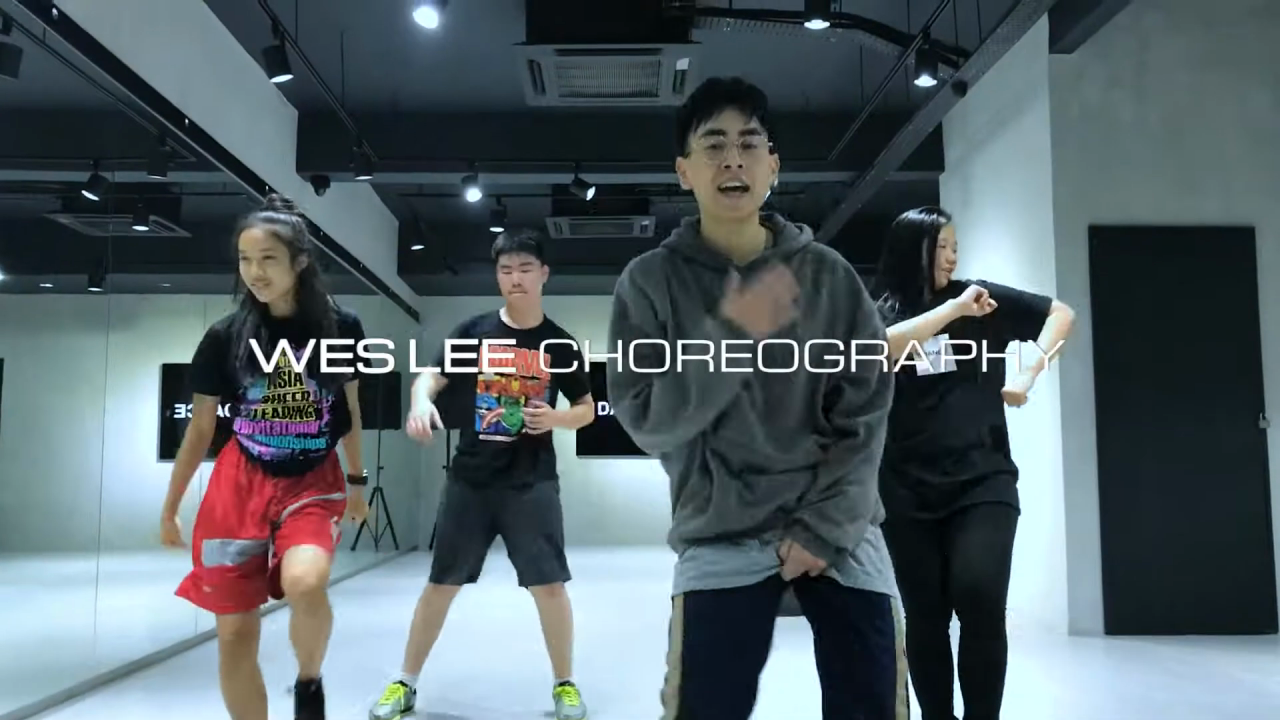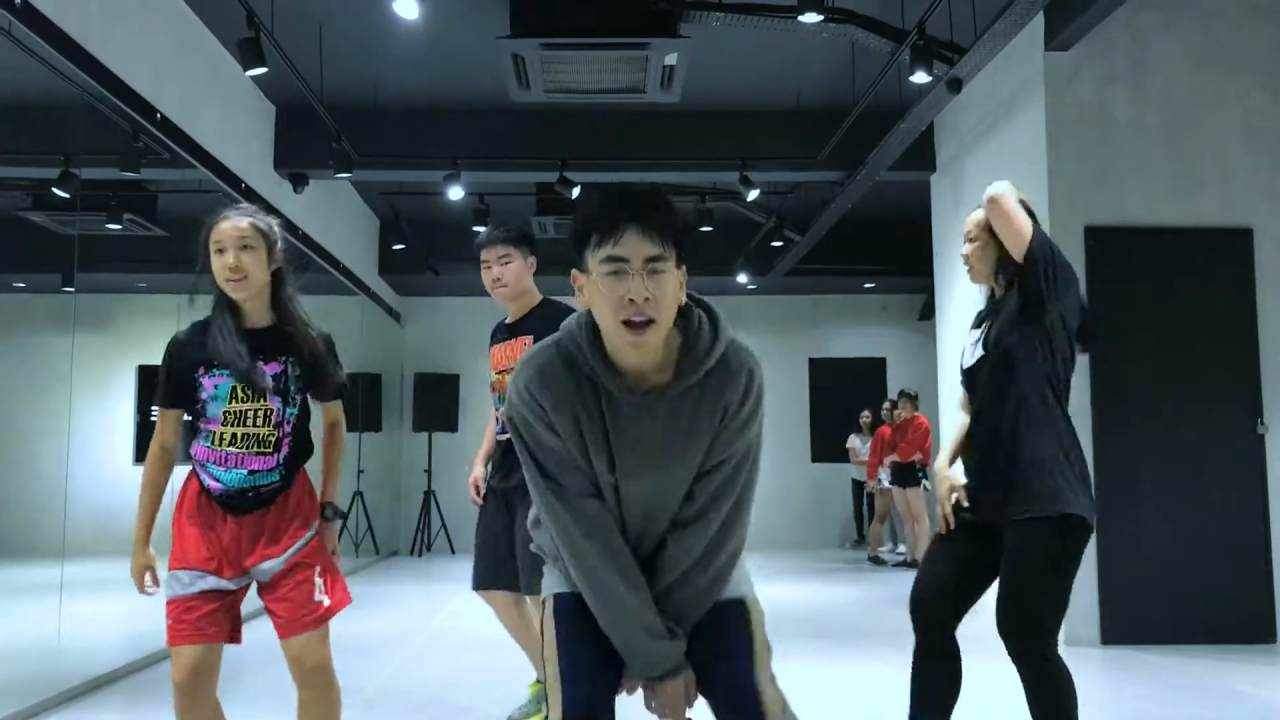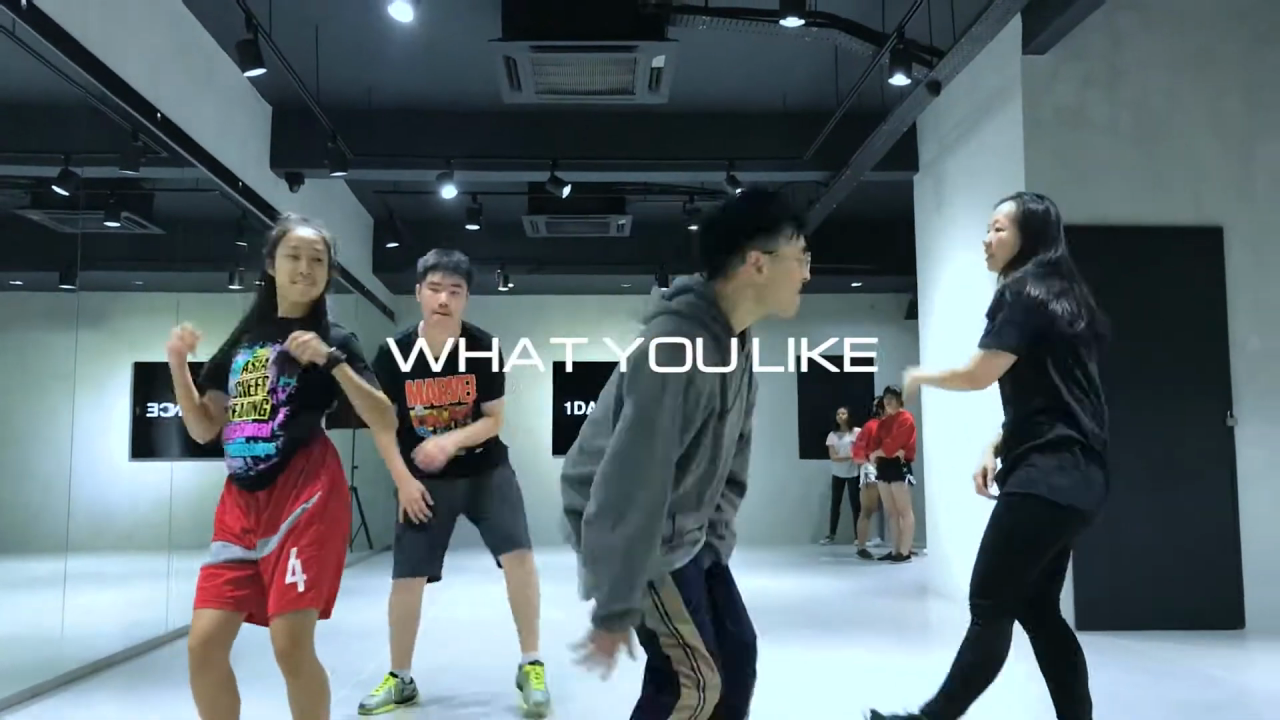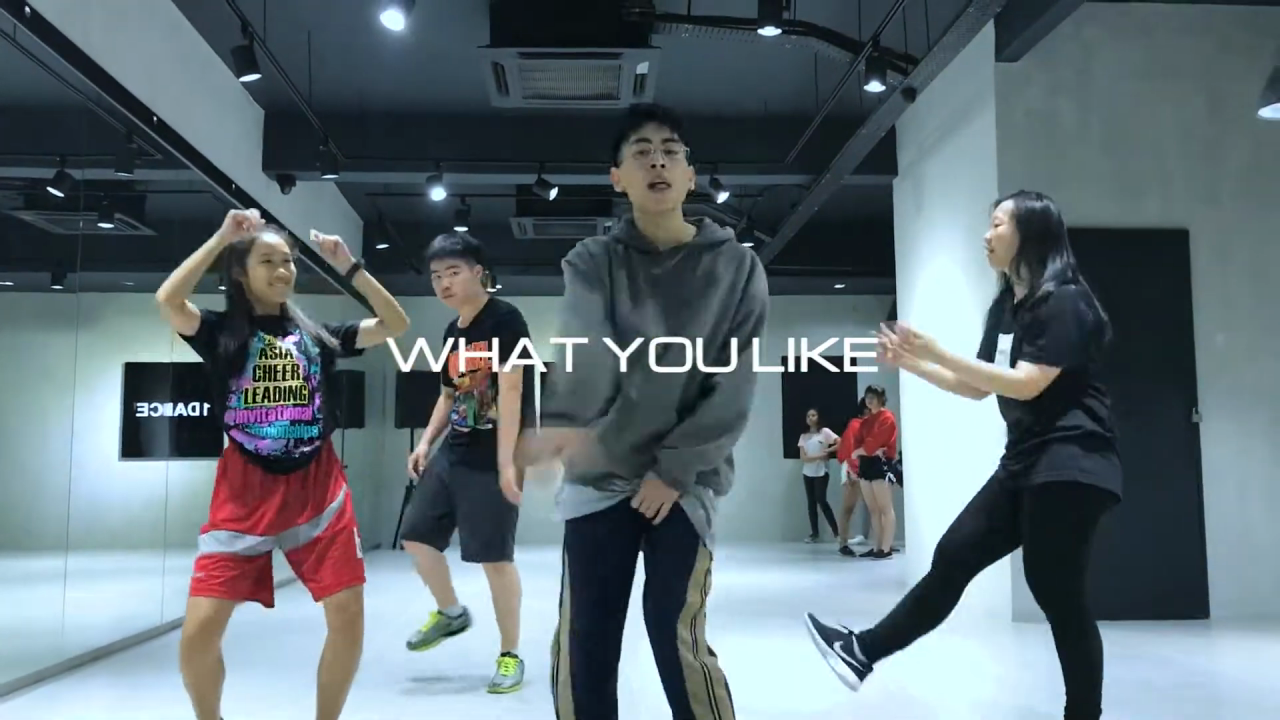
dt=0.7s
person 1, frame 1
left shoulder: (827, 275)
right shoulder: (651, 281)
left elbow: (866, 413)
right elbow: (651, 422)
left wrist: (823, 526)
right wrist: (729, 334)
left hip: (836, 527)
right hip: (722, 534)
person 1, frame 2
left shoulder: (733, 374)
right shoulder: (542, 382)
left elbow: (709, 526)
right elbow: (583, 535)
left wrist: (666, 640)
right wrist: (653, 657)
left hip: (699, 571)
right hip: (588, 572)
person 1, frame 3
left shoulder: (735, 339)
right shoulder: (675, 351)
right elbow: (631, 485)
left wrist: (720, 532)
right wrist: (614, 609)
left hip: (685, 529)
right hip: (636, 533)
left knee: (735, 651)
right knee: (697, 677)
person 1, frame 4
left shoulder: (736, 265)
right shoulder: (595, 260)
left elbow: (736, 383)
right elbow: (589, 345)
left wrist: (675, 471)
right wrist: (570, 422)
left hip: (680, 488)
right hip: (599, 484)
left knee: (680, 641)
right knee: (582, 649)
person 2, frame 1
left shoulder: (985, 301)
right shoulder: (885, 314)
left elbow: (1061, 312)
right elbow: (879, 349)
left wrist: (1030, 371)
right wrist: (953, 308)
left hip: (984, 481)
right hip: (909, 489)
left knee: (979, 599)
right knee: (926, 614)
person 2, frame 2
left shoulder: (1046, 282)
right shoulder: (987, 316)
left elbow: (1000, 198)
left wrist: (997, 200)
right wrist: (944, 465)
left hip: (1044, 496)
right hip: (984, 495)
left knee: (1027, 635)
right knee: (929, 610)
person 2, frame 3
left shoulder: (1023, 293)
right shoulder: (1055, 299)
left elbow: (984, 373)
left wrist: (924, 377)
right wrist: (994, 448)
left hip: (1049, 475)
right hip: (1066, 474)
left knee: (991, 599)
right knee: (1035, 606)
person 2, frame 4
left shoulder: (1063, 299)
right shoulder: (1005, 306)
left elbow: (1027, 384)
right elbow: (979, 387)
left wrist: (937, 352)
right wrist: (910, 362)
left hip: (1072, 464)
right hip: (1023, 462)
left knee: (1056, 593)
right knee: (952, 557)
right ankle: (864, 653)
person 3, frame 1
left shoulder: (342, 327)
right shoulder: (225, 337)
right elbow: (202, 427)
left wrist: (358, 482)
right wrist: (169, 509)
left hip: (317, 482)
right hip: (242, 483)
left knee: (306, 585)
right knee: (236, 636)
person 3, frame 2
left shoulder: (311, 345)
right shoulder: (189, 346)
left elbow: (335, 425)
right elbow: (164, 444)
left wrist: (329, 510)
right wrist: (141, 543)
left hip: (285, 514)
right hip: (207, 516)
left knee: (314, 666)
right knee: (189, 677)
person 3, frame 3
left shoulder: (333, 338)
right shoulder: (242, 339)
left elbow: (385, 420)
right elbow: (204, 429)
left wrist: (332, 360)
right wrist: (181, 367)
left hip: (306, 492)
right hip: (242, 499)
left knee: (292, 645)
right knee: (204, 645)
person 3, frame 4
left shoulder: (316, 333)
right shoulder: (220, 330)
left elbow: (396, 326)
right elbow: (168, 302)
left wrist: (350, 266)
right wrist: (222, 239)
left hip: (316, 483)
right hip: (244, 486)
left knee: (348, 619)
right knee: (199, 630)
person 4, frame 1
left shoulder: (561, 344)
right shoulder: (475, 330)
left elbow: (583, 415)
right elbow: (431, 378)
left wrist: (553, 415)
right wrist: (421, 404)
left hip: (532, 482)
right hip: (470, 480)
left knee: (548, 584)
right knee: (441, 582)
person 4, frame 2
left shoulder: (560, 319)
right shoulder: (499, 334)
right wrist: (480, 462)
right hip: (504, 478)
left knee: (542, 591)
right knee: (495, 588)
right ankle: (546, 678)
person 4, frame 3
left shoulder: (486, 349)
right shoulder: (396, 351)
left elbow: (493, 422)
left wrist: (449, 441)
right wrist: (403, 481)
left hip: (486, 470)
right hip: (425, 479)
left knee: (517, 554)
right knee: (408, 577)
left ankle: (531, 664)
right ankle: (400, 678)
person 4, frame 4
left shoulder: (505, 319)
right shoulder: (452, 333)
left elbow: (510, 389)
left wrist: (505, 461)
right wrist: (426, 442)
left hip: (494, 459)
right hip: (454, 453)
left knee: (494, 557)
right knee: (416, 537)
left ankle: (511, 655)
right ankle: (451, 612)
